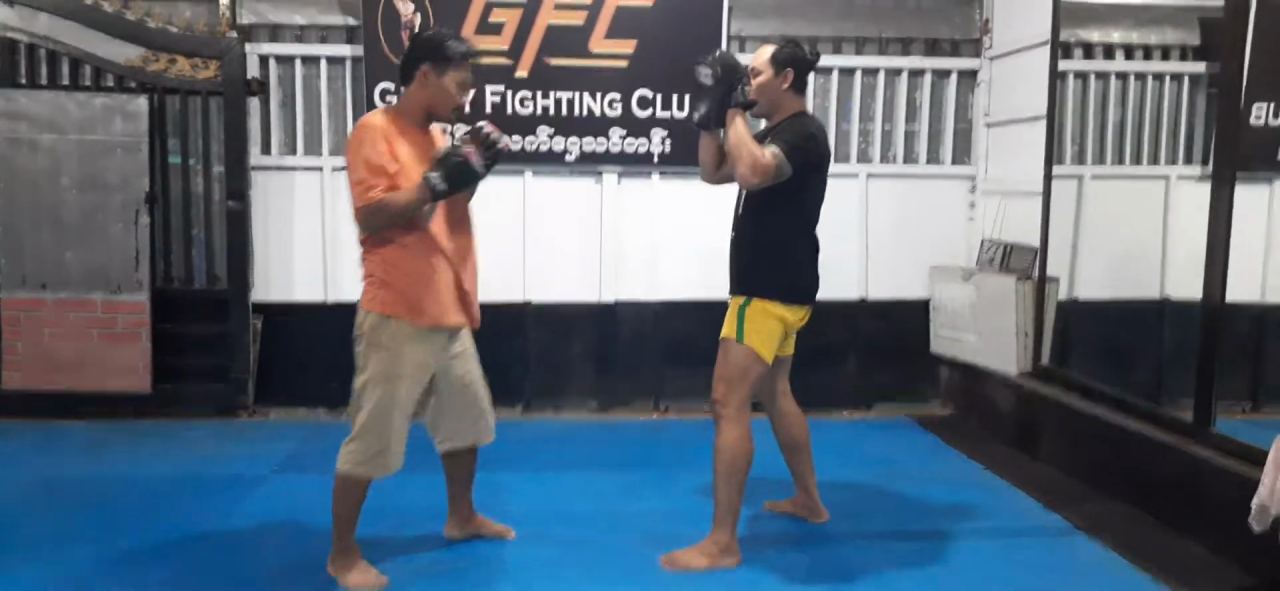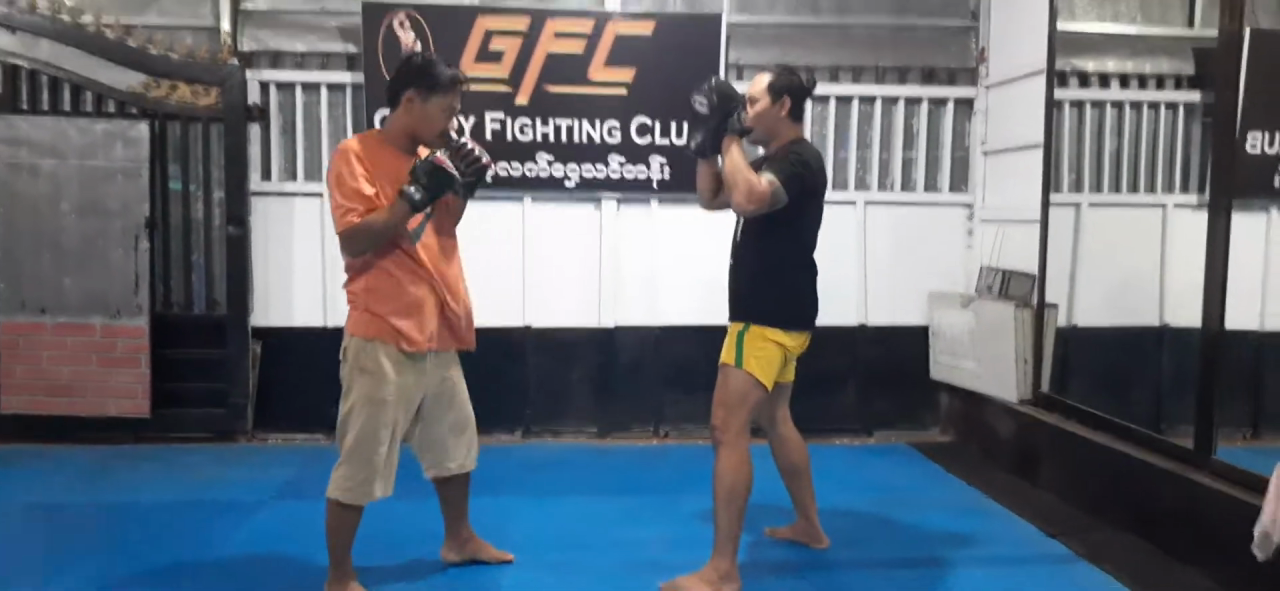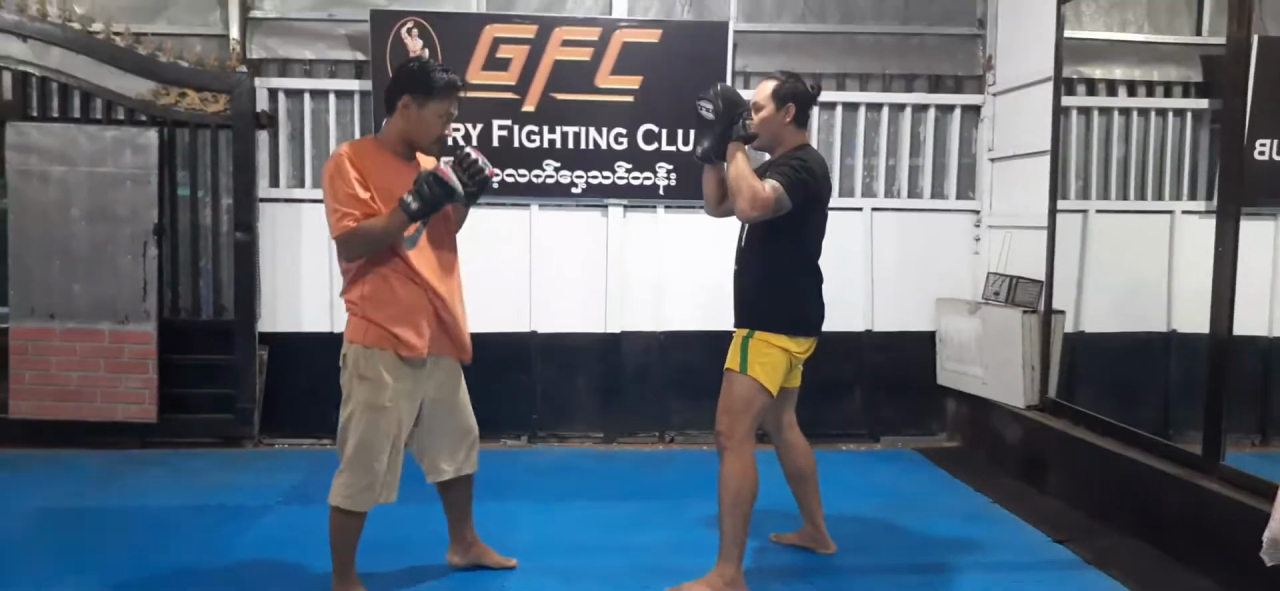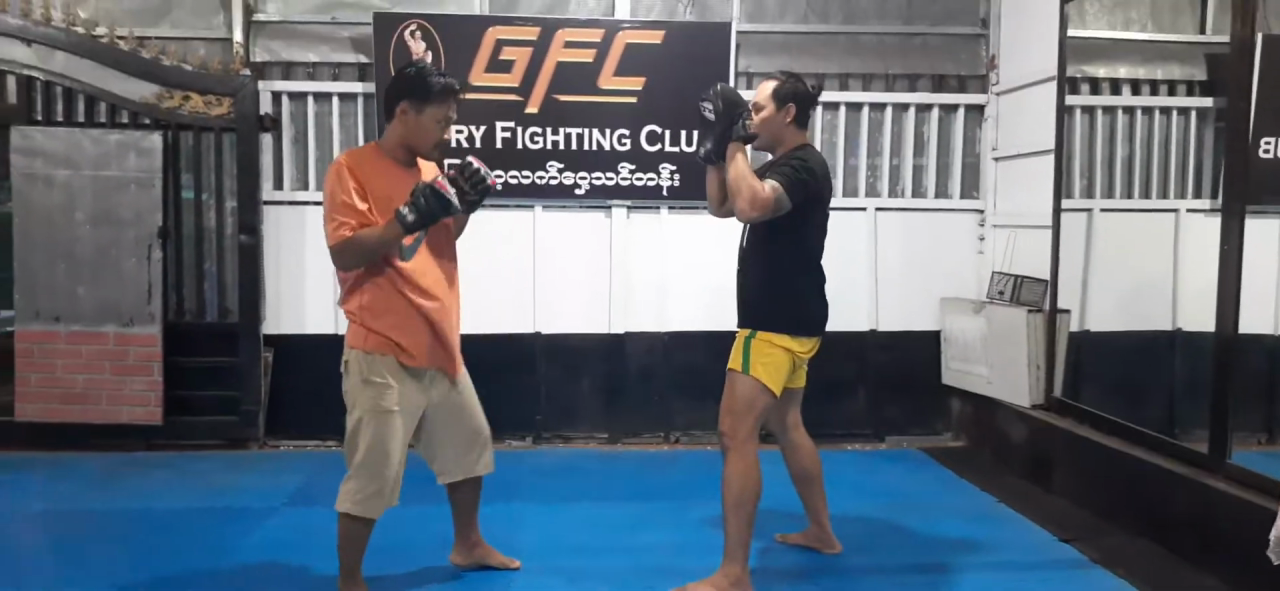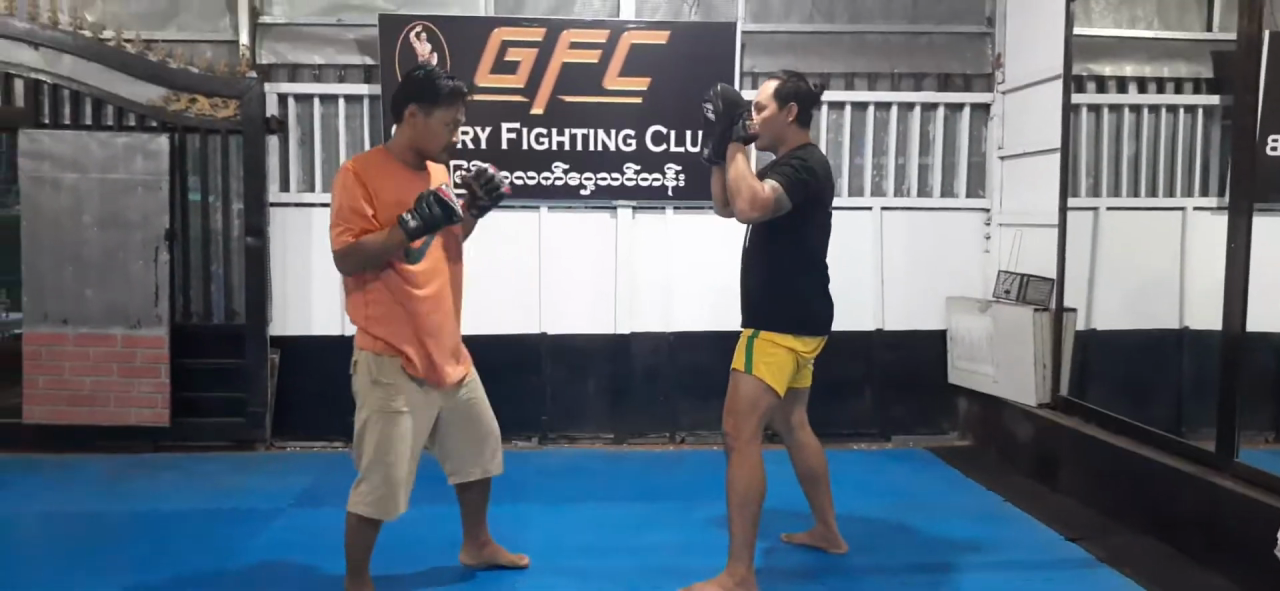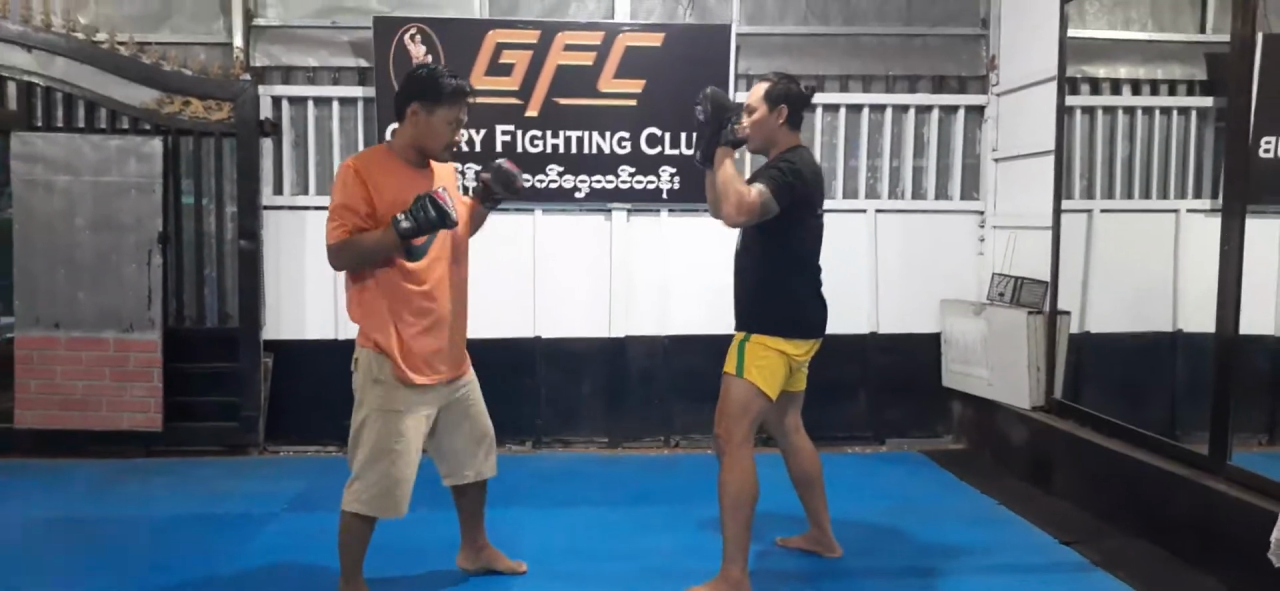
dt=0.1s
person 1, frame 1
left shoulder: (436, 135)
right shoulder: (374, 130)
right elbow: (373, 217)
left wrist: (470, 172)
right wrist: (438, 179)
left hip: (449, 310)
right hip: (397, 315)
left knee: (468, 416)
right knee: (375, 435)
left ankle: (462, 517)
person 1, frame 2
left shoulder: (425, 158)
right shoulder: (354, 154)
right elbow: (355, 240)
left wrist: (459, 188)
right wrist: (416, 194)
left hip: (437, 336)
right hip: (381, 341)
left knee: (455, 444)
right knee: (362, 461)
left ankle: (459, 540)
person 1, frame 3
left shoulder: (425, 163)
right shoulder: (351, 160)
right elbow: (350, 244)
left wrist: (463, 196)
right wrist: (416, 203)
left hip: (438, 342)
right hip: (379, 348)
left knee: (457, 447)
right knee: (363, 469)
left ankle: (464, 543)
person 1, frame 4
left shoulder: (424, 169)
right shoulder: (351, 169)
right elbow: (346, 253)
left wrist: (464, 205)
right wrist: (411, 215)
left hip: (440, 349)
right hip: (381, 355)
left knee: (469, 446)
right knee: (371, 475)
left ankle: (468, 544)
person 1, frame 5
left shoulder: (435, 171)
right shoulder: (359, 173)
right elbow: (347, 258)
left wrist: (477, 202)
right wrist: (411, 225)
left hip: (447, 351)
right hip: (388, 359)
left knee: (479, 448)
right knee: (382, 479)
left ankle: (477, 545)
person 1, frame 6
left shoulder: (443, 170)
right shoulder: (361, 170)
right elbow: (340, 254)
left wrist: (486, 199)
right wrist: (406, 225)
left hip: (448, 351)
right hip: (390, 359)
left knee: (474, 451)
right knee: (379, 478)
person 2, frame 1
left shoulder: (802, 133)
right shoulder: (775, 132)
left elbow: (751, 173)
right elbow: (714, 171)
left wrist: (733, 108)
right wrist: (710, 113)
left hip: (771, 291)
right hip: (774, 288)
left knee: (728, 403)
right knee: (774, 393)
left ankle: (722, 543)
right ankle: (809, 500)
person 2, frame 2
left shoulder: (799, 160)
right shoulder: (772, 160)
left elbow: (746, 200)
right elbow: (712, 197)
left wrist: (729, 135)
right wrist: (707, 140)
left hip: (770, 317)
right hip: (774, 314)
left knee: (728, 429)
right knee: (774, 419)
right ankle: (810, 526)
person 2, frame 3
left shoulder: (802, 166)
right shoulder: (778, 166)
left elbow: (751, 207)
right elbow: (718, 205)
left wrist: (734, 142)
right wrist: (713, 149)
left hip: (775, 324)
right hip: (782, 320)
left knee: (732, 434)
right knee: (780, 425)
right ankle: (816, 531)
person 2, frame 4
left shoulder: (803, 166)
right shoulder: (780, 167)
left elbow: (750, 207)
right elbow: (722, 205)
left wrist: (735, 142)
right wrist: (716, 150)
left hip: (777, 324)
right hip: (786, 321)
left knee: (736, 434)
right knee: (785, 424)
right ankle: (822, 532)
person 2, frame 5
left shoulder: (803, 165)
right shoulder: (789, 165)
left elbow: (750, 207)
right elbow: (728, 205)
left wrist: (735, 142)
right wrist: (718, 150)
left hip: (781, 324)
right hip: (795, 320)
left knee: (740, 434)
right knee: (792, 424)
right ankle: (828, 531)
person 2, frame 6
left shoulder: (793, 168)
right shoulder: (782, 167)
left elbow: (737, 212)
right elbow: (724, 208)
left wrist: (724, 145)
right wrist: (712, 152)
left hip: (774, 327)
right hip: (790, 323)
left knee: (731, 437)
right knee: (786, 427)
right ankle: (822, 536)
